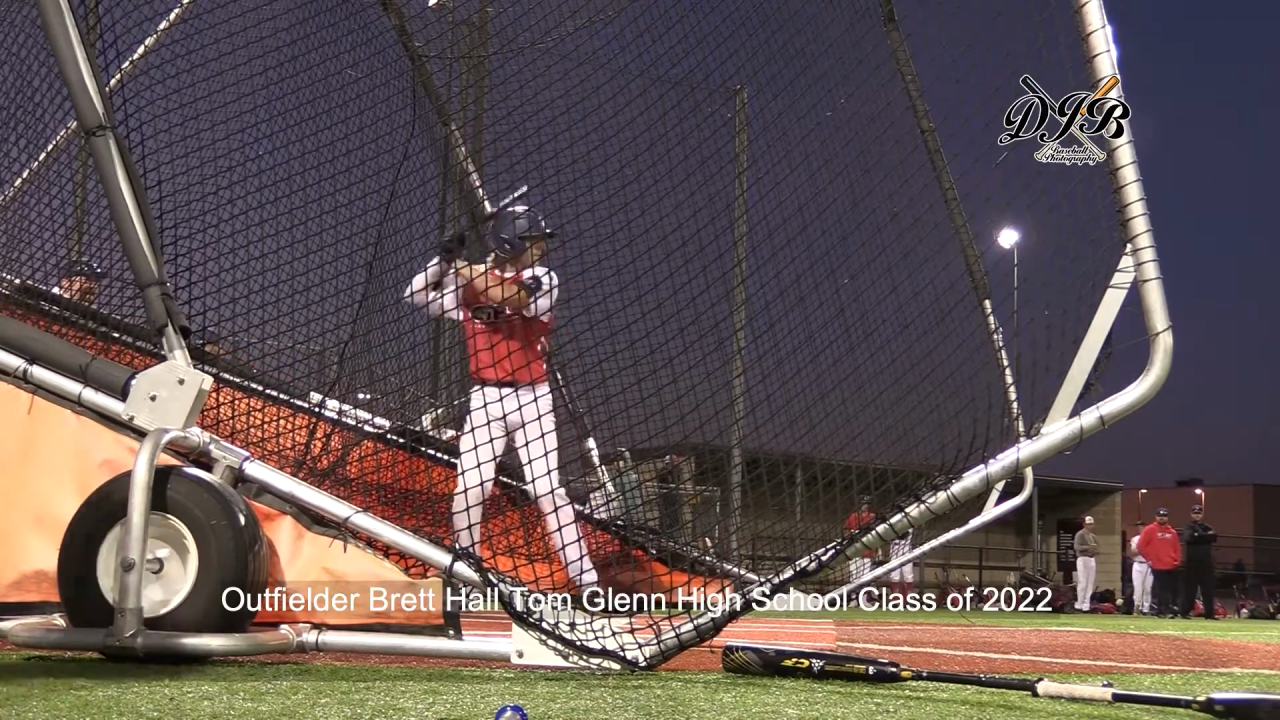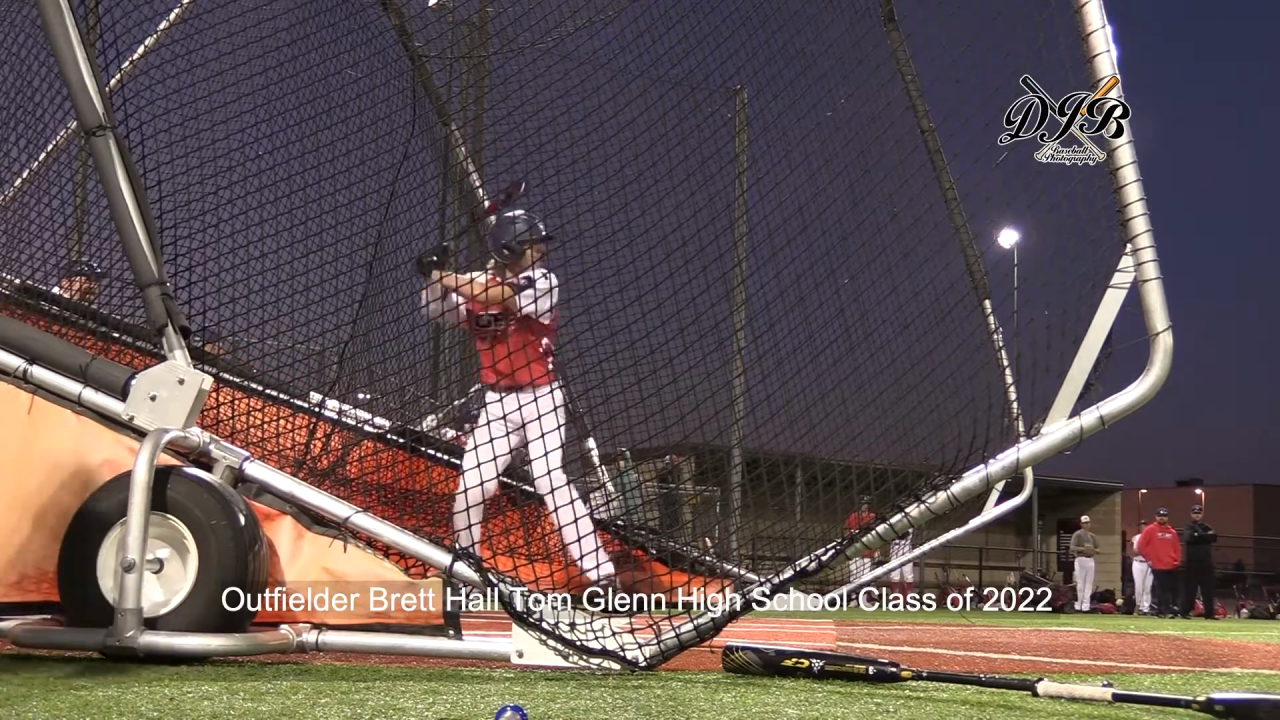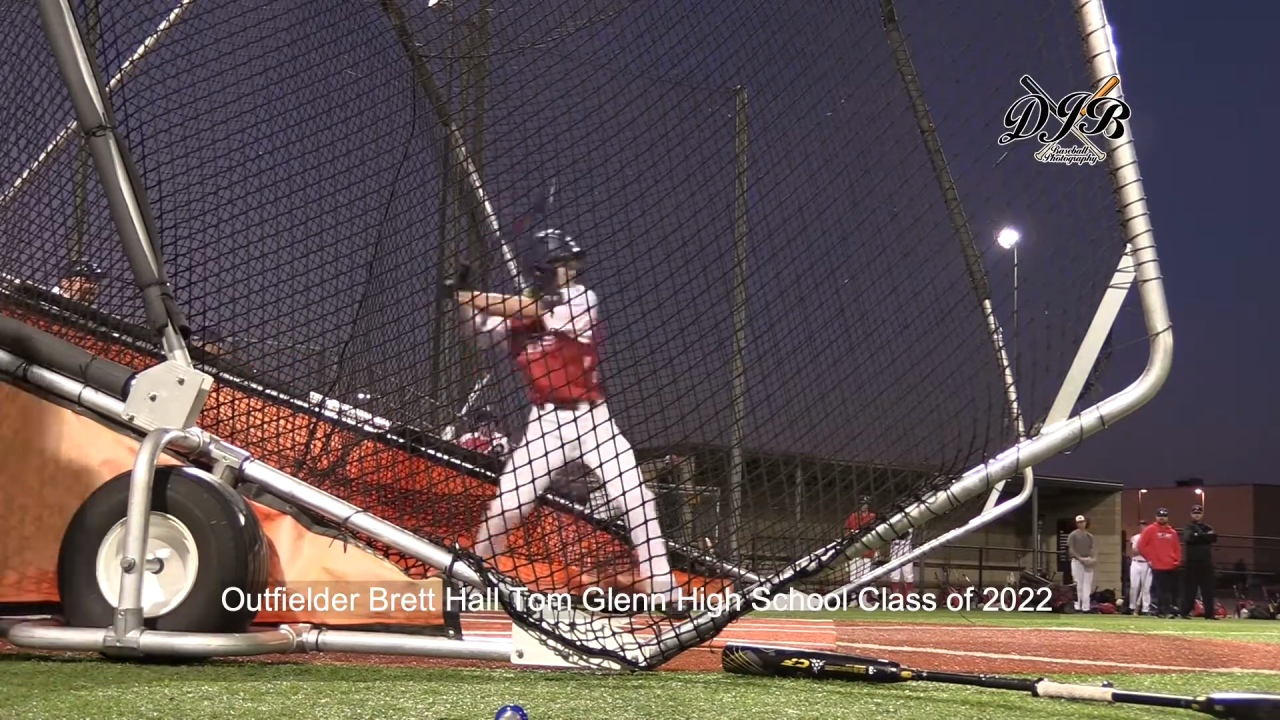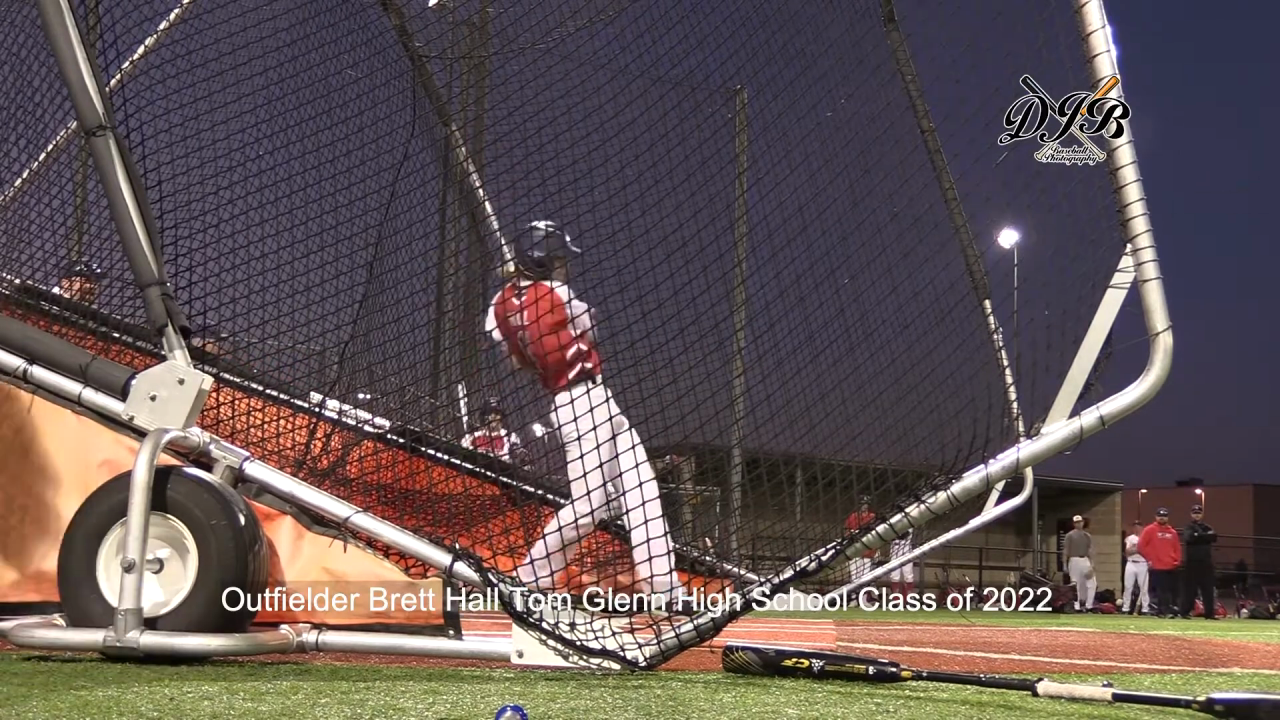
dt=0.3s
person 1, frame 1
left shoulder: (544, 279)
right shoulder: (468, 281)
left elbow: (506, 297)
right elbow: (418, 296)
left wrist: (461, 266)
right wrist: (445, 259)
left hip: (532, 398)
right hip: (486, 400)
left knee: (545, 486)
right knee: (470, 489)
left ankle: (585, 577)
person 1, frame 2
left shoulder: (543, 281)
right shoulder: (476, 282)
left elbow: (494, 294)
right elbow: (433, 308)
left wrist: (443, 276)
right wrist: (436, 273)
left hip: (540, 399)
right hip: (497, 404)
left knee: (550, 483)
right knee: (472, 488)
left ankle: (600, 574)
person 1, frame 3
left shoulder: (581, 298)
right shoulder: (518, 308)
left elbow: (528, 309)
right elbow: (484, 335)
left wrist: (470, 297)
right wrist: (466, 297)
left hip: (590, 417)
right hip: (547, 420)
left knee: (633, 495)
right knee: (509, 503)
left ankle: (661, 586)
person 1, frame 4
left shoulder: (501, 305)
right shoulder: (555, 292)
left elbow: (517, 358)
right elbow: (583, 324)
left hip: (592, 404)
right hip: (586, 403)
left knee: (642, 490)
right knee: (586, 507)
left ankle: (664, 587)
right ankle: (524, 578)
